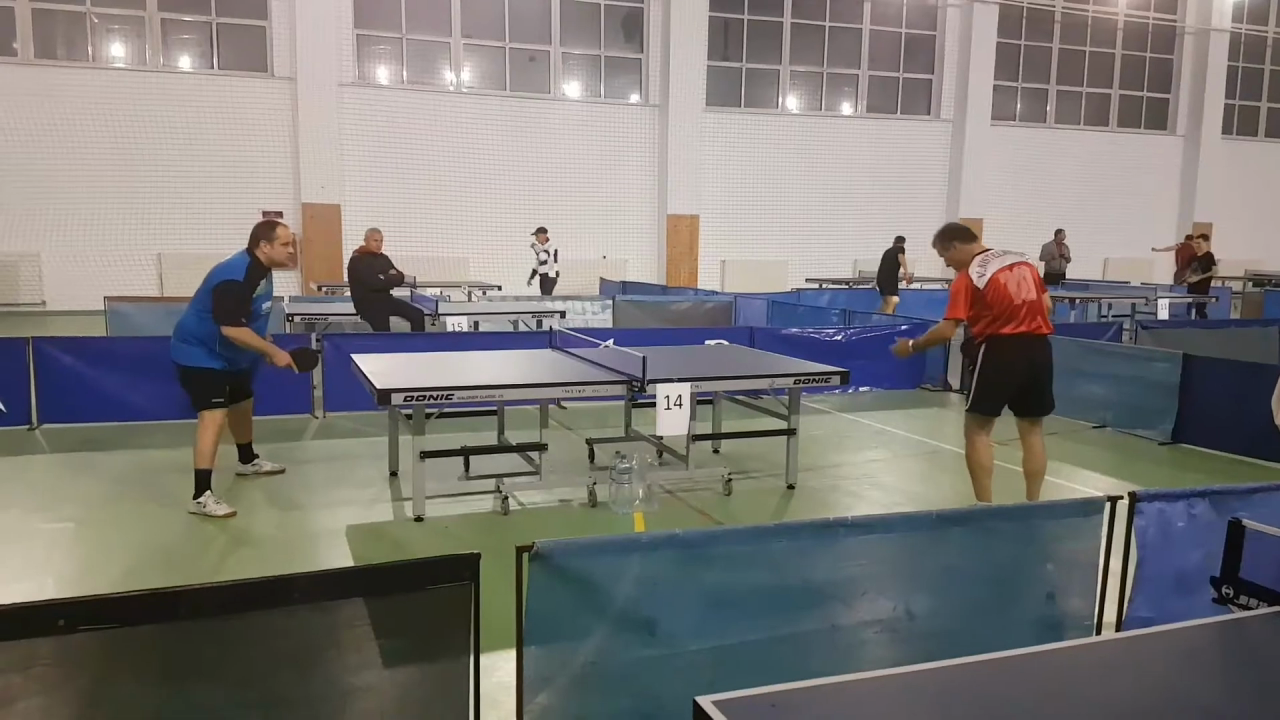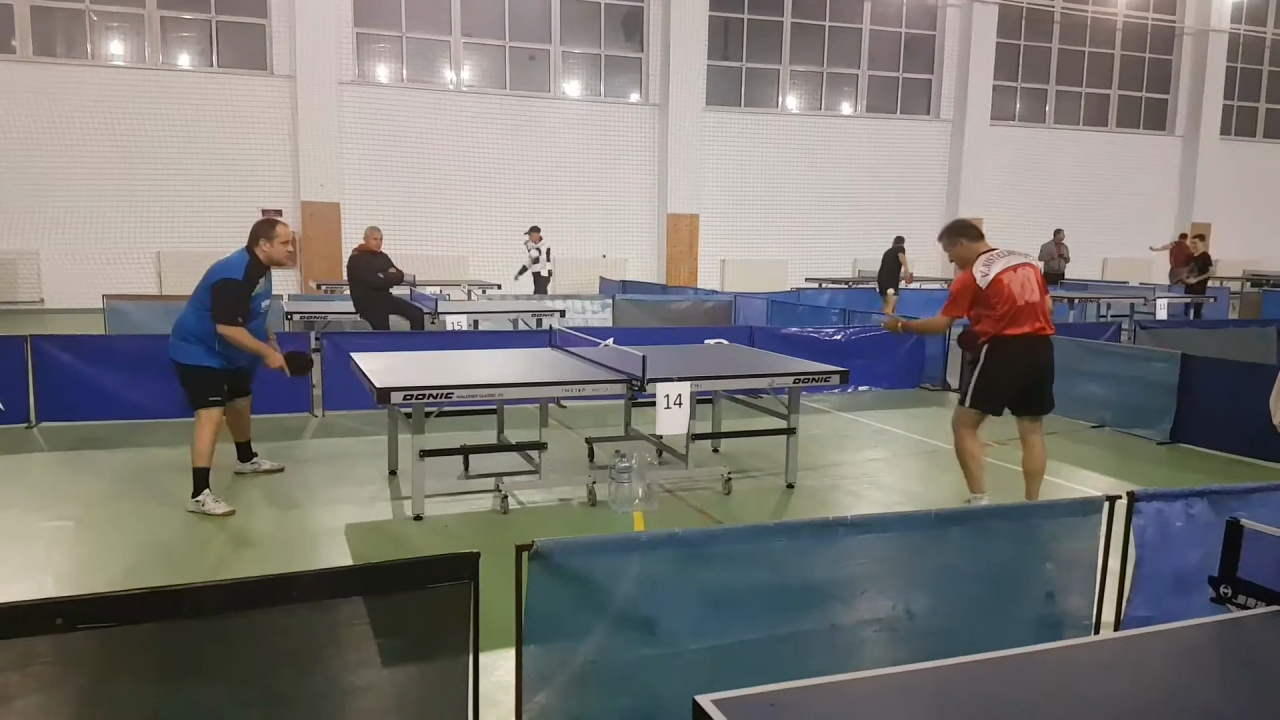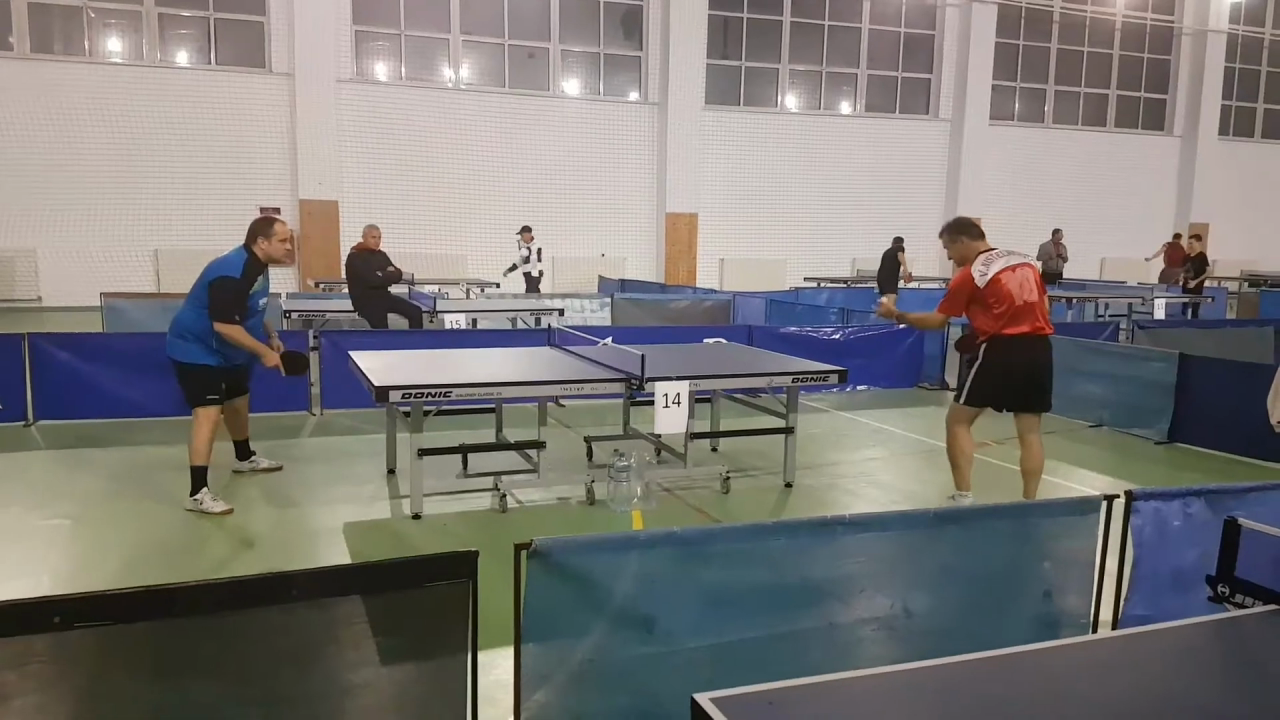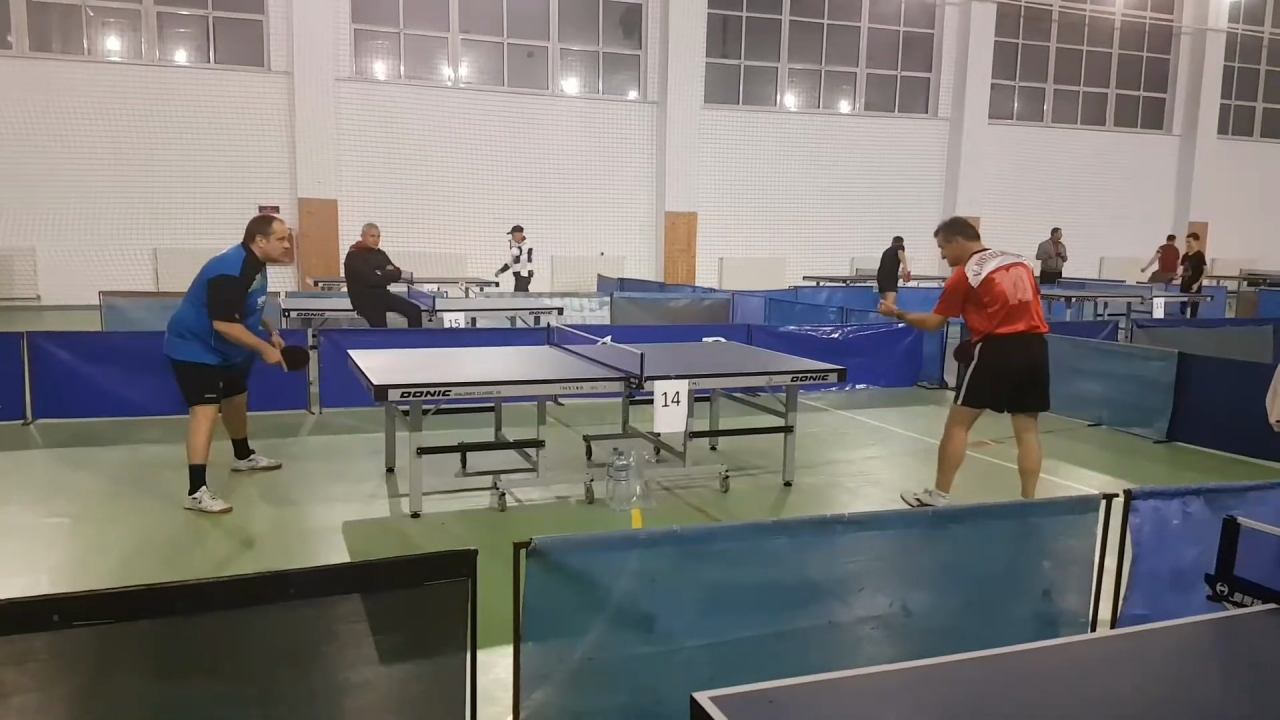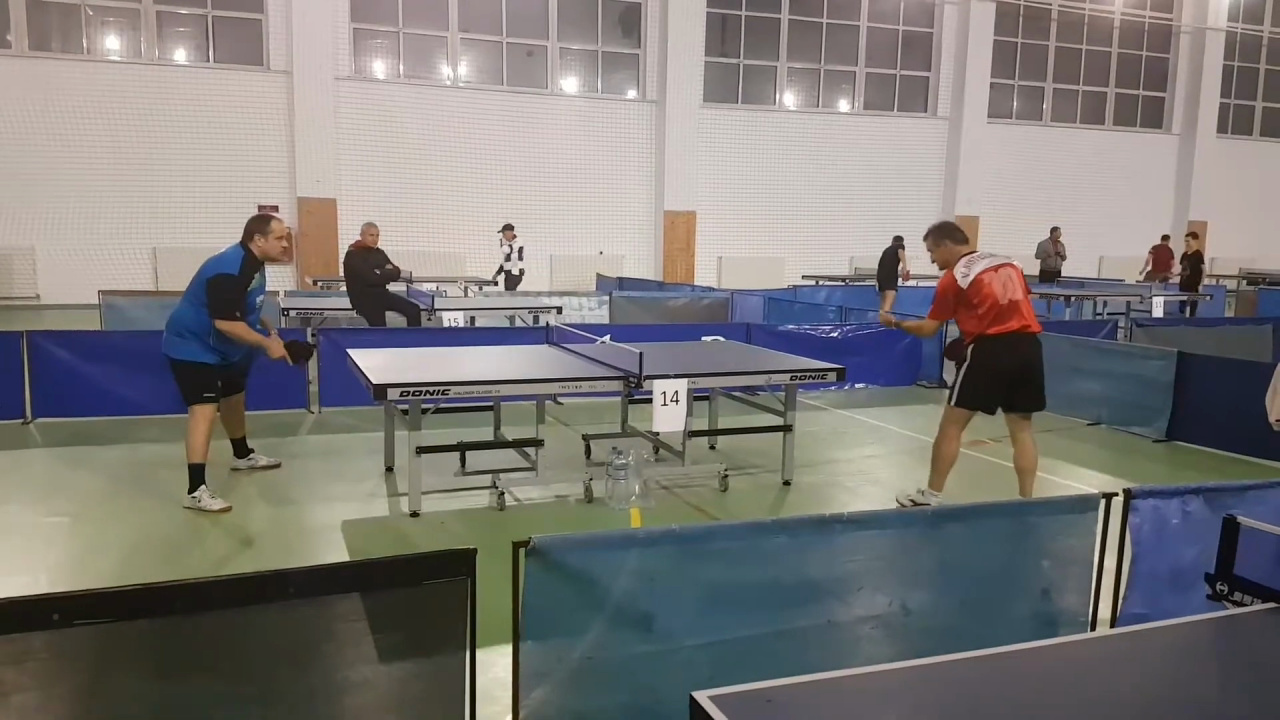
dt=0.1s
person 1, frame 1
left shoulder: (260, 270)
right shoulder: (236, 277)
right elbow: (232, 329)
left wrist: (267, 344)
right wrist: (272, 352)
left hip: (227, 355)
right hip: (199, 353)
left knee: (242, 405)
right knee: (214, 416)
left ankle: (247, 461)
right ankle: (201, 496)
person 1, frame 2
left shoulder: (259, 268)
right shoulder: (235, 275)
right elbow: (228, 327)
left wrist: (270, 339)
right wrist: (267, 354)
left hip: (225, 354)
right hip: (198, 351)
left knee: (240, 403)
right knee: (211, 415)
left ankle: (246, 459)
right ankle: (200, 494)
person 1, frame 3
left shoulder: (256, 265)
right shoulder: (233, 273)
right elbow: (225, 325)
left wrist: (271, 335)
right wrist: (263, 352)
left hip: (223, 351)
right hip: (195, 348)
left knee: (238, 401)
right knee: (208, 413)
left ankle: (245, 458)
right ankle: (198, 493)
person 1, frame 4
left shoulder: (254, 264)
right shoulder: (231, 271)
right elbow: (224, 323)
left wrist: (272, 332)
right wrist: (264, 349)
left hip: (221, 349)
right hip: (194, 347)
left knee: (236, 399)
right knee: (206, 411)
left ankle: (244, 456)
right ankle: (197, 492)
person 1, frame 5
left shoulder: (252, 263)
right shoulder: (230, 270)
right elbow: (226, 322)
left wrist: (269, 331)
right wrist: (267, 345)
left hip: (218, 349)
right hip: (192, 346)
left knee: (234, 398)
right knee: (204, 410)
left ankle: (243, 455)
right ankle: (196, 491)
person 2, frame 1
left shoulder: (969, 278)
right shoulder: (1022, 259)
left elbow: (948, 330)
right elbow: (1046, 306)
left wrist: (913, 346)
left hip: (1000, 352)
right hip: (1038, 349)
left knee: (977, 433)
right knee: (1032, 433)
left ankle: (985, 508)
person 2, frame 2
left shoulder: (972, 276)
right shoulder: (1027, 261)
left elbow: (941, 324)
right elbow: (1047, 307)
left wrist: (902, 325)
left hip: (1002, 352)
right hip: (1040, 350)
left knee: (965, 425)
right knee: (1032, 432)
left ankle: (979, 500)
person 2, frame 3
left shoulder: (970, 275)
right shoulder: (1026, 261)
left elbow: (937, 321)
right elbow: (1044, 307)
left wrist: (898, 315)
left hip: (1001, 351)
right hip: (1039, 348)
left knee: (958, 421)
right knee: (1030, 431)
left ankle: (963, 497)
right ankle: (1029, 503)
person 2, frame 4
left shoulder: (965, 275)
right shoulder: (1020, 261)
left elbow: (935, 322)
right elbow: (1034, 306)
left wrist: (898, 314)
left hip: (996, 350)
right hip: (1034, 348)
left knee: (958, 424)
right knee: (1027, 431)
left ankle: (939, 496)
right ankle: (1028, 503)
person 2, frame 5
left shoulder: (953, 278)
right shoulder: (1009, 263)
left elbow: (930, 329)
right elbow: (1019, 306)
left wrist: (896, 323)
left hip: (989, 350)
right hip: (1027, 347)
left knee: (951, 424)
right knee: (1022, 430)
left ankle: (932, 496)
right ankle: (1026, 501)
